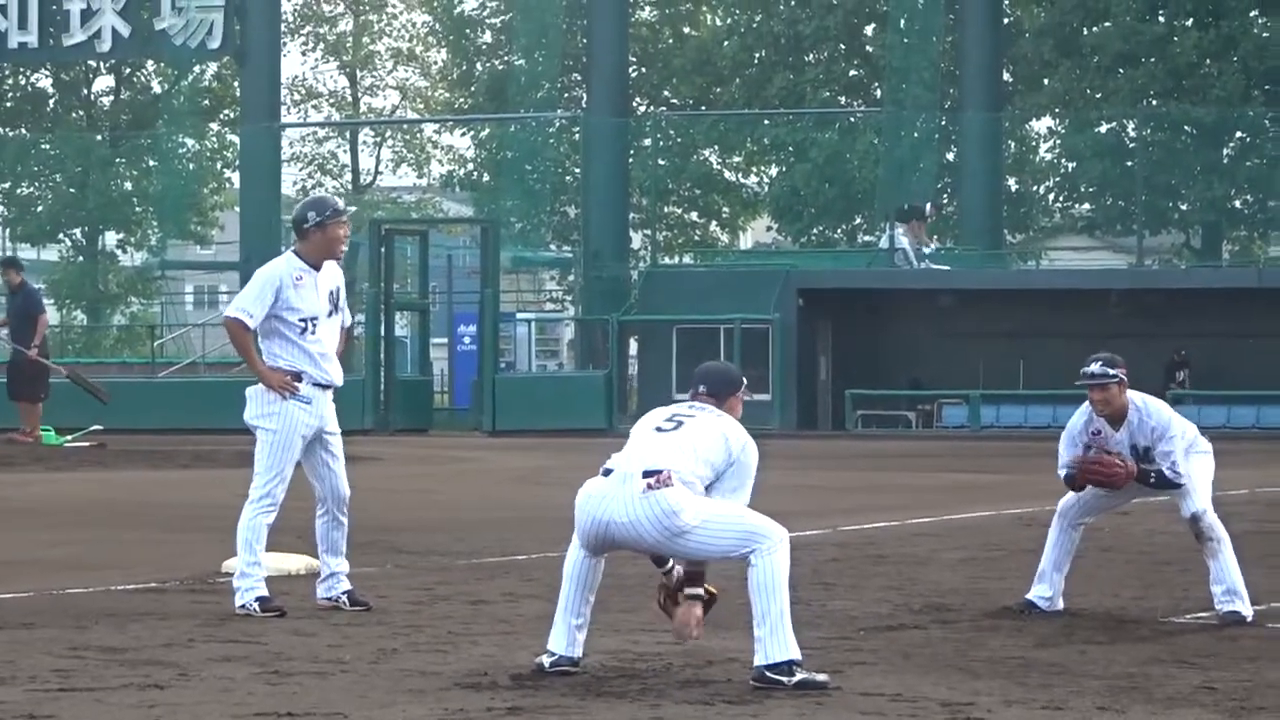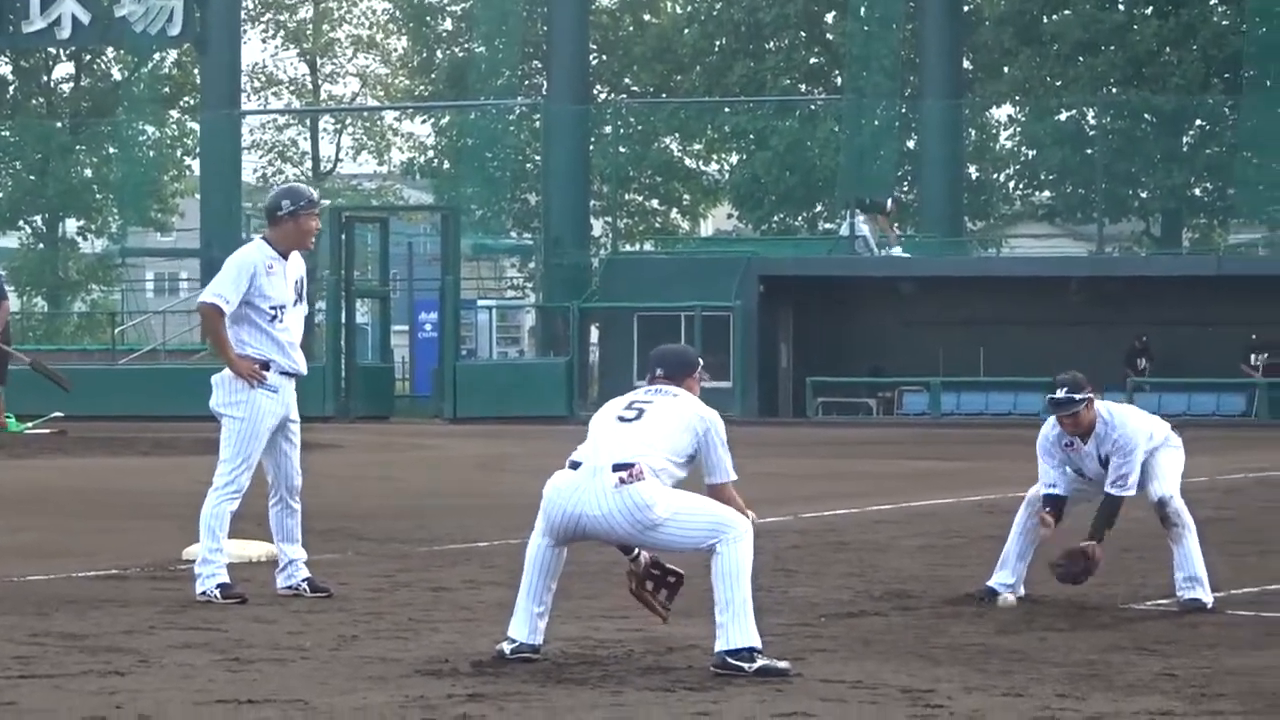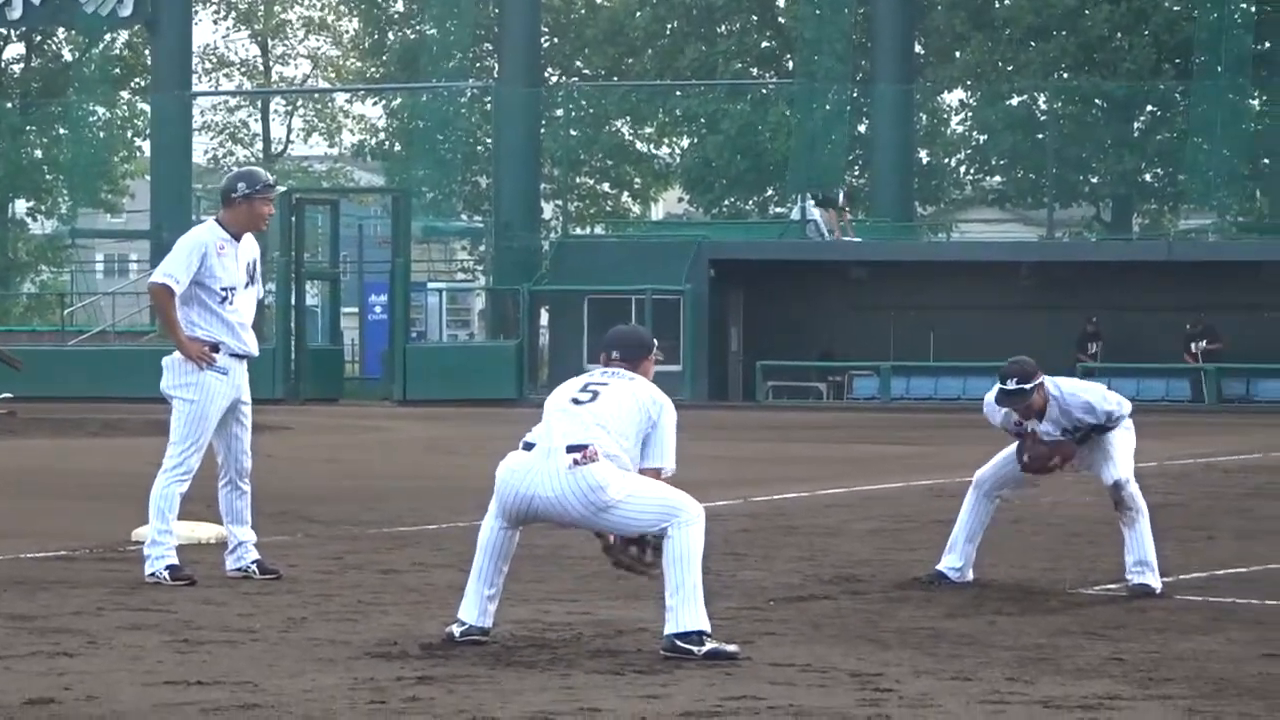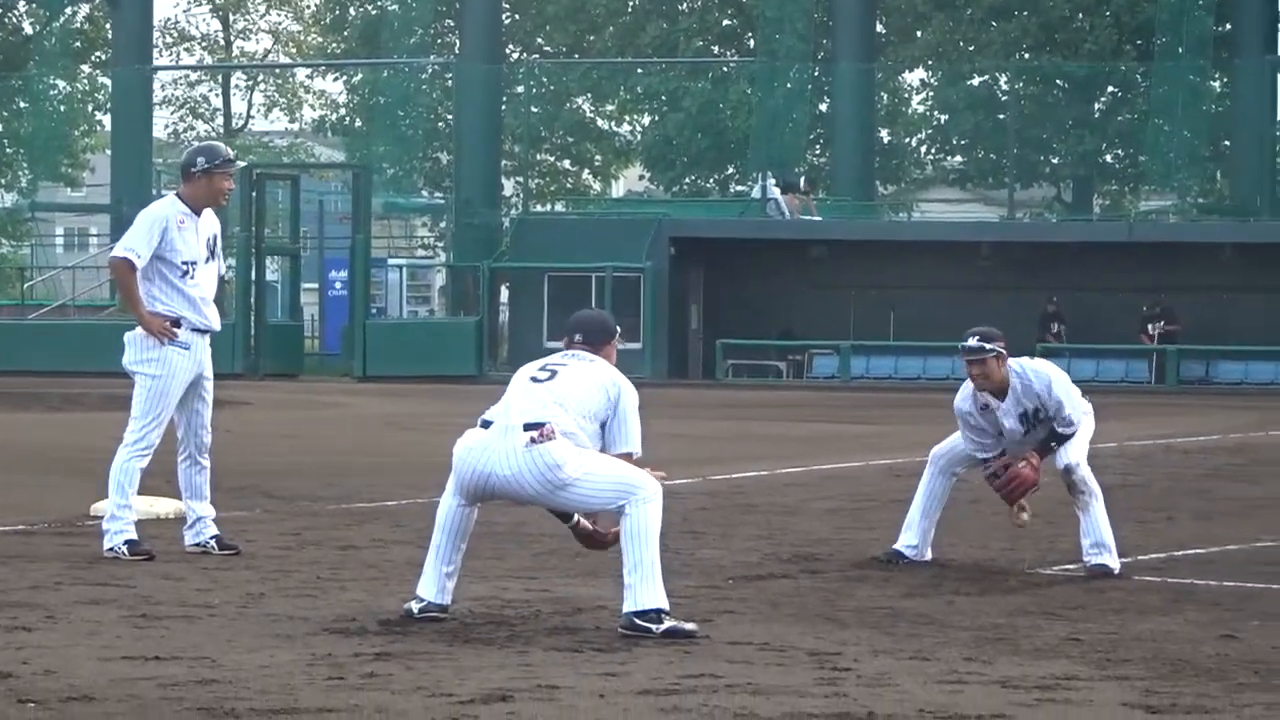
dt=0.4s
person 1, frame 1
left shoulder: (333, 273)
right shoulder: (277, 273)
right elbow: (234, 320)
right wrist: (262, 372)
left hip: (324, 399)
right hip: (288, 400)
left knee: (336, 495)
right knee: (265, 498)
left ankle: (334, 584)
right ankle: (249, 591)
person 1, frame 2
left shoulder: (296, 263)
right shoulder: (250, 259)
right elbow: (209, 306)
right wrist: (232, 360)
left hip: (286, 387)
right hip: (254, 388)
left knee: (288, 486)
right knee: (230, 483)
left ankle: (292, 573)
right ankle: (210, 577)
person 1, frame 3
left shoulder: (249, 246)
right shoulder: (201, 240)
right elbow: (159, 286)
right wrist: (181, 342)
left hip: (238, 369)
right hip: (205, 370)
left knee: (238, 468)
right knee: (179, 465)
left ankle: (242, 554)
right ankle: (159, 559)
person 1, frame 4
left shoulder: (210, 221)
right shoulder: (161, 215)
right elbow: (120, 261)
right wrist: (143, 317)
left hip: (200, 344)
right hip: (167, 345)
left knee: (198, 443)
right knee: (141, 440)
left ankle: (201, 530)
right ankle: (118, 534)
person 2, frame 1
left shoulder: (654, 416)
right shoulder: (739, 438)
right elbow: (708, 520)
left wrist: (668, 569)
right wrist: (692, 592)
left hip: (596, 499)
right hip: (657, 504)
left knee: (587, 543)
right knee: (770, 540)
left ankle: (562, 652)
right ankle: (777, 665)
person 2, frame 2
left shoulder: (613, 405)
right shoulder: (701, 413)
right elbow: (720, 492)
left wrist: (631, 553)
right wrist: (744, 515)
left hip: (566, 492)
right hip: (627, 497)
left knee: (548, 531)
right knee: (734, 531)
left ankle: (522, 639)
right ankle: (737, 652)
person 2, frame 3
left shoulder: (566, 387)
right shoulder: (654, 398)
right elbow: (650, 481)
left wrist: (598, 528)
left hip: (521, 473)
right hip: (581, 479)
left knee: (501, 516)
right knee: (686, 514)
left ankle: (472, 621)
right ankle: (687, 635)
person 2, frame 4
left shoulder: (529, 368)
right shoulder: (616, 381)
right elbow: (620, 465)
left wrist: (571, 519)
left hip: (478, 451)
right hip: (539, 456)
left knee: (460, 493)
right knee: (644, 491)
left ankle: (430, 598)
right ankle: (645, 614)
person 3, frame 1
left shoulder: (1157, 415)
right shoulder: (1081, 422)
left elbow: (1175, 477)
right elbow: (1071, 480)
left wrist: (1134, 472)
left hip: (1185, 456)
left knee: (1199, 513)
right knee: (1068, 510)
left ankle: (1234, 604)
right ankle: (1044, 597)
person 3, frame 2
left shoulder: (1123, 427)
right shoulder: (1051, 434)
left elbow: (1118, 492)
right elbow: (1054, 489)
left wrist: (1095, 539)
right wrist: (1050, 517)
left hip: (1156, 450)
right hip: (1093, 469)
left knee: (1165, 499)
right knee: (1035, 501)
left ankle: (1194, 592)
right ankle: (1005, 584)
person 3, frame 3
left shoulder: (1078, 397)
right shoulder: (995, 406)
left elbow: (1120, 411)
left wrist: (1076, 442)
left hip: (1105, 431)
right hip: (1043, 442)
left knee: (1121, 482)
right knee: (984, 481)
left ankle: (1144, 577)
right ankle: (954, 568)
person 3, frame 4
left shoulder: (1042, 376)
right shoulder: (966, 402)
left elbow: (1069, 423)
right elbow: (988, 454)
left wrist: (1037, 455)
left hip: (1066, 421)
right hip: (1010, 434)
left knee: (1072, 466)
right knee: (941, 459)
left ankle: (1101, 557)
right ankle: (911, 547)
